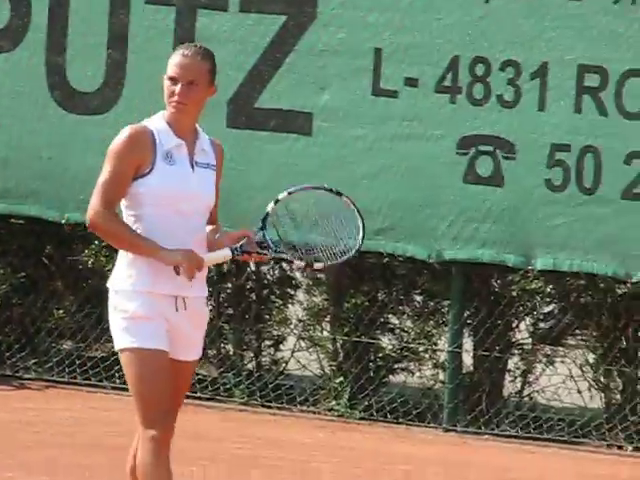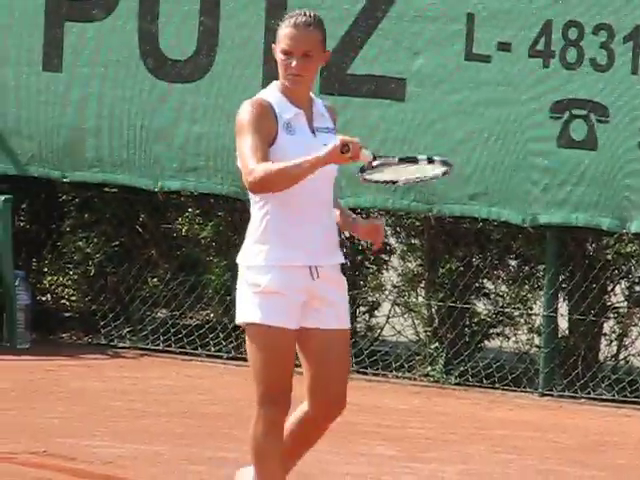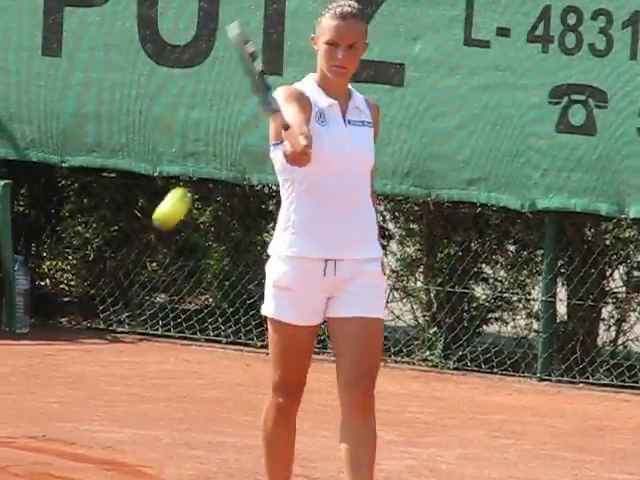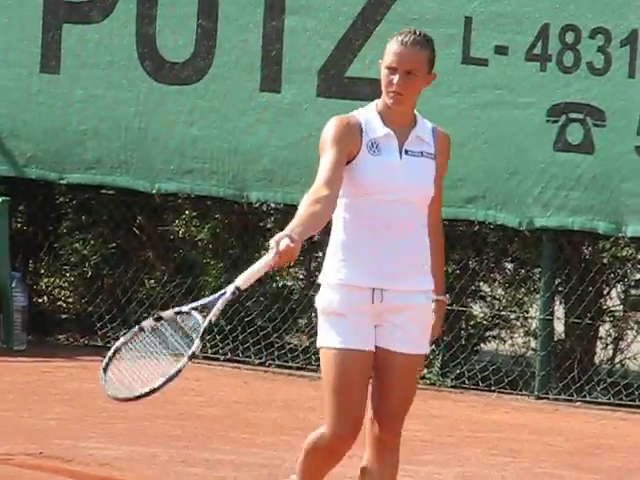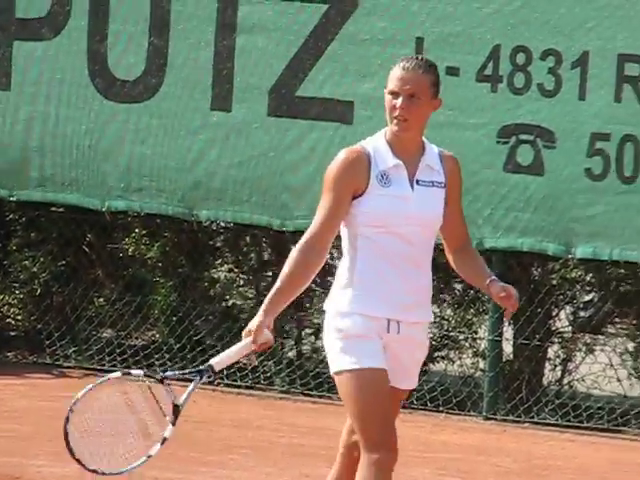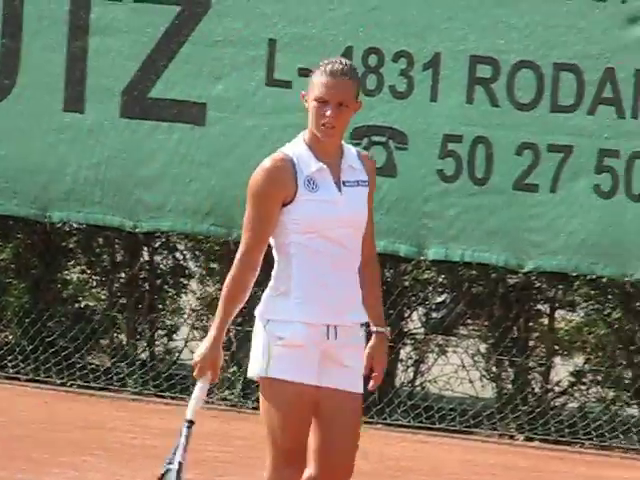
dt=0.3s
person 1, frame 1
left shoulder: (213, 151)
right shoulder: (136, 139)
right elbow: (97, 216)
left wrist: (230, 238)
right wrist: (164, 254)
left hip: (190, 302)
right hip: (140, 298)
left knee: (160, 428)
right knee: (156, 429)
person 1, frame 2
left shoulder: (327, 115)
right shoulder: (258, 110)
right elbow: (257, 178)
left wrist: (356, 226)
right wrist: (323, 157)
left hip: (325, 273)
right hip: (271, 271)
left knee: (330, 402)
right knee: (273, 405)
person 1, frame 3
left shoulder: (369, 111)
right shoulder: (291, 98)
right elbow: (298, 149)
left wrist: (377, 261)
right wrist: (296, 143)
left hip: (359, 266)
right hip: (298, 262)
left knee: (359, 399)
right knee: (287, 395)
person 1, frame 4
left shoulder: (437, 142)
right shoulder: (346, 129)
right elbow: (321, 197)
left wrist: (439, 295)
right wrist: (289, 240)
left hip: (410, 299)
right hip: (348, 293)
left knee: (387, 429)
right knee: (343, 428)
person 1, frame 5
left shoulder: (446, 167)
right shoulder: (354, 162)
left elbow: (458, 247)
right elbow: (315, 243)
left wrist: (492, 284)
right wrist: (269, 309)
left hip: (409, 328)
right hip: (356, 322)
person 1, frame 6
left shoulder: (363, 167)
right shoulder: (279, 170)
right elbow: (248, 259)
left wrist: (378, 328)
right wrist: (215, 335)
left hip: (344, 336)
right hip: (288, 329)
